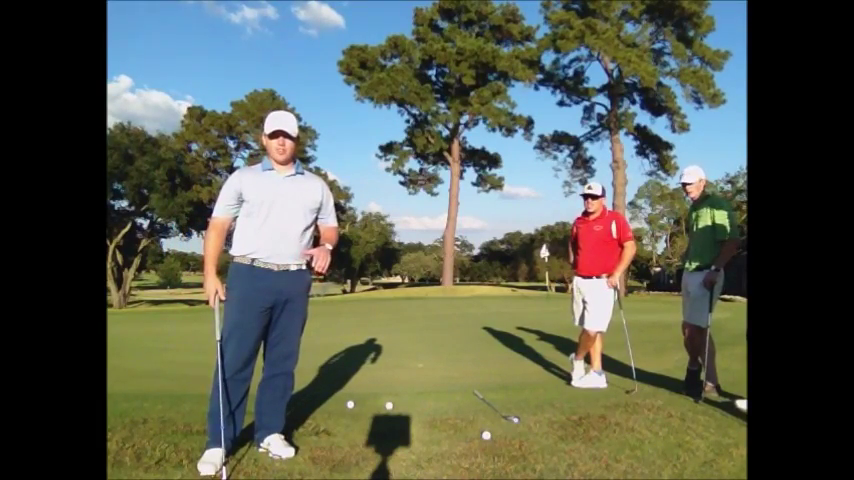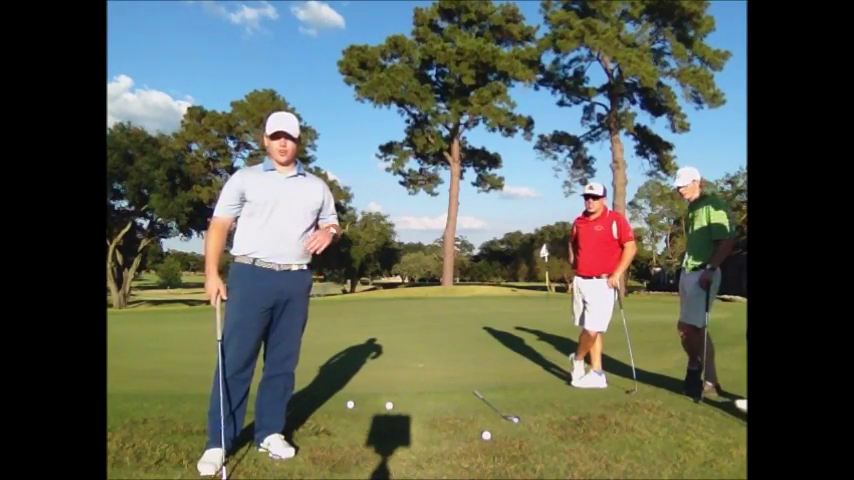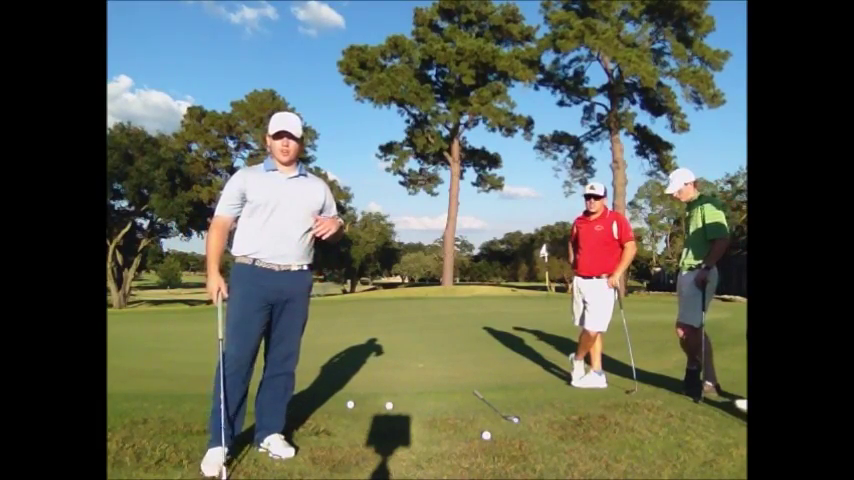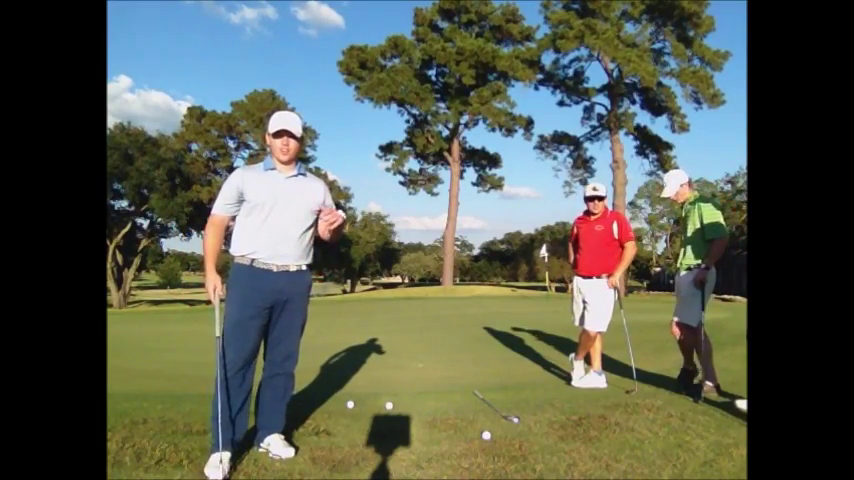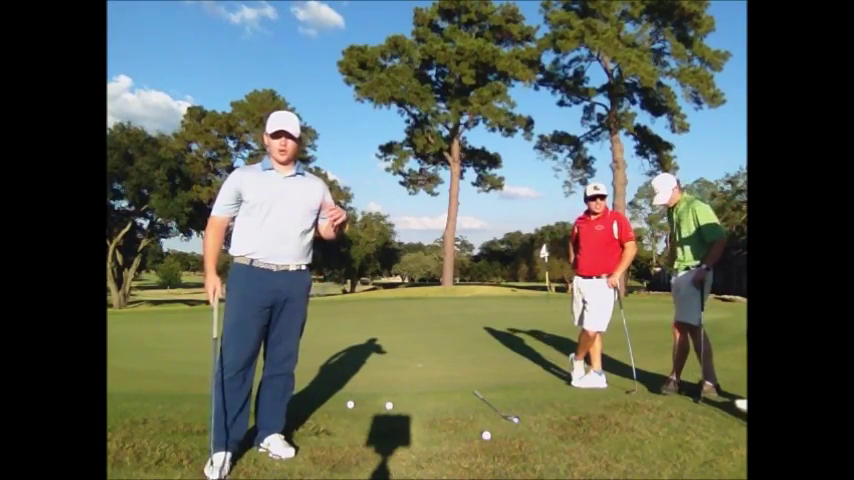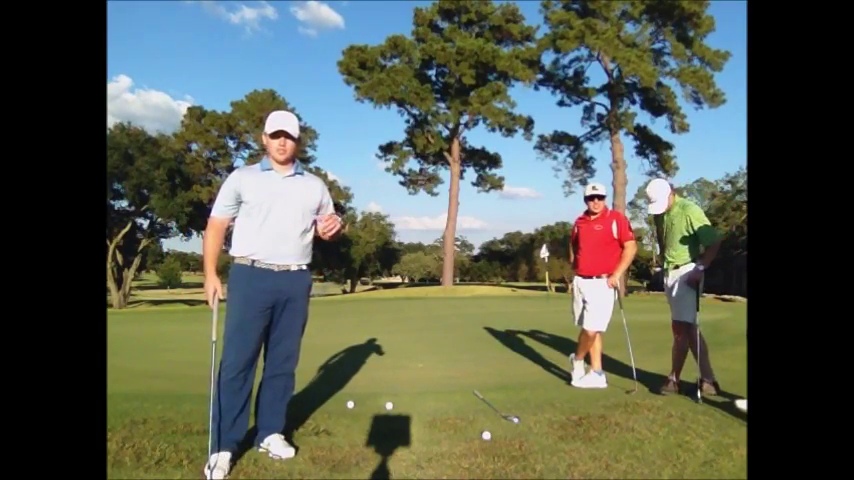
dt=0.3s
person 1, frame 1
left shoulder: (316, 185)
right shoulder: (242, 179)
left elbow: (330, 228)
right elbow: (218, 226)
left wrist: (326, 247)
right wrist: (210, 274)
left hip: (295, 281)
right hip: (249, 275)
left knee: (282, 361)
right knee: (235, 360)
left ankle: (270, 432)
right ankle: (218, 443)
person 1, frame 2
left shoulder: (317, 186)
right shoulder: (244, 179)
left elbow: (331, 226)
right elbow: (218, 226)
left wrist: (329, 232)
right wrist: (212, 273)
left hip: (296, 281)
right hip: (251, 275)
left knee: (283, 361)
right knee: (235, 359)
left ankle: (270, 432)
right ankle: (218, 442)
person 1, frame 3
left shoulder: (318, 187)
right shoulder: (245, 178)
left elbow: (329, 231)
right elbow: (220, 225)
left wrist: (335, 226)
right wrist: (213, 271)
left hip: (296, 281)
right hip: (252, 276)
left knee: (283, 361)
right knee: (237, 358)
left ankle: (270, 433)
right ankle: (219, 442)
person 1, frame 4
left shoulder: (317, 186)
right shoulder: (244, 177)
left elbow: (327, 234)
right elbow: (216, 223)
left wrist: (337, 222)
right wrist: (210, 270)
left hip: (295, 281)
right hip: (250, 276)
left knee: (282, 361)
right knee: (236, 359)
left ankle: (270, 432)
right ankle: (223, 445)
person 1, frame 5
left shoulder: (316, 186)
right shoulder: (242, 178)
left elbow: (326, 231)
right elbow: (216, 225)
left wrist: (338, 221)
right wrist: (210, 272)
left hip: (295, 281)
right hip: (249, 276)
left knee: (282, 360)
right knee: (235, 360)
left ankle: (270, 432)
right ankle: (223, 445)
person 1, frame 6
left shoulder: (315, 185)
right shoulder: (242, 178)
left elbow: (325, 230)
right elbow: (216, 226)
left wrist: (335, 225)
right wrist: (210, 273)
left hip: (295, 281)
right hip: (251, 276)
left knee: (283, 361)
right knee: (237, 360)
left ankle: (270, 432)
right ankle: (223, 445)
person 2, frame 1
left shoulder: (718, 205)
right shoulder: (692, 209)
left elbow: (732, 242)
left wrist: (714, 270)
right wrist: (685, 263)
left hip: (706, 274)
right hip: (690, 273)
left knee: (692, 327)
right knee: (696, 328)
left ankle: (700, 373)
right ankle: (704, 376)
person 2, frame 2
left shoulder: (714, 205)
right shoulder: (692, 208)
left elbow: (727, 241)
left wrist: (710, 268)
right wrist: (684, 268)
left hip: (703, 274)
right hip: (688, 273)
left knee: (688, 327)
right knee: (694, 328)
left ankle: (702, 374)
right ankle: (704, 376)
person 2, frame 3
left shoulder: (708, 205)
right shoulder: (690, 208)
left elbow: (722, 240)
left wrist: (706, 268)
right wrist: (684, 268)
left hip: (700, 274)
right hip: (686, 273)
left knee: (686, 327)
right knee: (691, 328)
left ankle: (701, 374)
right ankle: (709, 380)
person 2, frame 4
left shoulder: (704, 205)
right shoulder: (686, 208)
left elbow: (721, 239)
left wrist: (705, 268)
right wrist: (681, 265)
left hip: (697, 273)
right hip: (684, 273)
left knee: (680, 326)
right knee: (692, 328)
left ankle: (690, 369)
right ankle: (709, 381)
person 2, frame 5
left shoulder: (697, 207)
right shoulder: (672, 210)
left elbow: (720, 239)
left wrist: (706, 268)
right wrist: (671, 262)
left hip: (695, 274)
right hip: (679, 273)
left knee: (682, 327)
right knee: (691, 328)
left ankle: (675, 378)
right ankle: (709, 381)
person 2, frame 6
left shoulder: (689, 210)
right shoulder: (660, 212)
left elbow: (714, 242)
left wrist: (700, 268)
left hip: (687, 272)
right hip: (669, 272)
left knee: (681, 327)
right knee: (687, 328)
left ankle: (674, 378)
right ankle: (707, 379)
person 3, frame 1
left shoulder: (615, 219)
right shoulder: (578, 222)
left elbow: (630, 247)
left wrist: (616, 274)
right wrist: (574, 267)
left hip: (602, 283)
right hip: (580, 282)
left knee: (593, 328)
right knee: (590, 328)
left ankle: (578, 359)
right ankle: (596, 374)
person 3, frame 2
left shoulder: (615, 219)
right shoulder: (579, 222)
left elbow: (630, 247)
left wrist: (617, 274)
right wrist: (574, 266)
left hip: (602, 283)
right hip: (580, 281)
left knee: (593, 329)
right knee: (590, 329)
left ankle: (577, 359)
right ankle: (596, 374)
person 3, frame 3
left shoulder: (616, 219)
right shoulder: (579, 222)
left elbow: (630, 247)
right elbow: (572, 244)
left wrist: (617, 274)
right wrist: (574, 266)
left hip: (603, 283)
right hip: (581, 282)
left knee: (593, 329)
right knee: (590, 329)
left ankle: (577, 359)
right ankle: (597, 374)
person 3, frame 4
left shoulder: (616, 219)
right shoulder: (579, 222)
left elbow: (631, 247)
right elbow: (572, 244)
left wrist: (617, 274)
right wrist: (573, 266)
left hip: (603, 283)
right hip: (581, 282)
left knee: (593, 329)
right knee: (589, 329)
left ankle: (577, 359)
right ankle: (597, 374)
person 3, frame 5
left shoulder: (616, 219)
right shoulder: (580, 222)
left elbow: (631, 247)
right elbow: (572, 244)
left wrist: (617, 274)
right wrist: (574, 266)
left hip: (603, 283)
right hip: (581, 281)
left knee: (592, 328)
right knee: (591, 329)
left ankle: (577, 359)
right ankle: (596, 374)
person 3, frame 6
left shoulder: (616, 219)
right shoulder: (580, 222)
left elbow: (631, 247)
left wrist: (617, 274)
right wrist: (574, 266)
left hip: (603, 283)
right hip: (581, 281)
left knee: (591, 329)
right knee: (590, 329)
left ankle: (577, 359)
right ankle: (596, 374)
